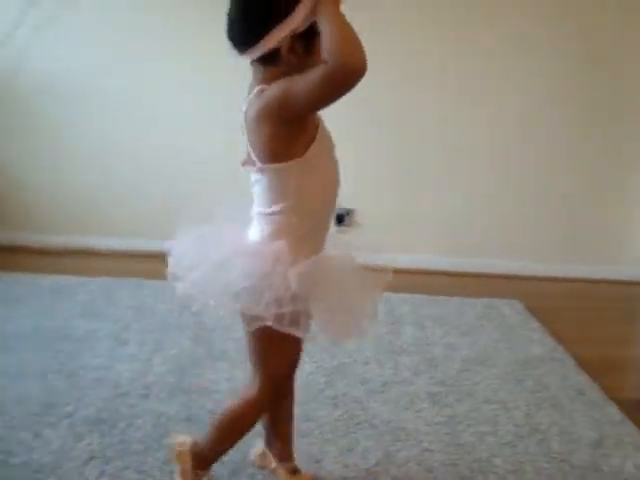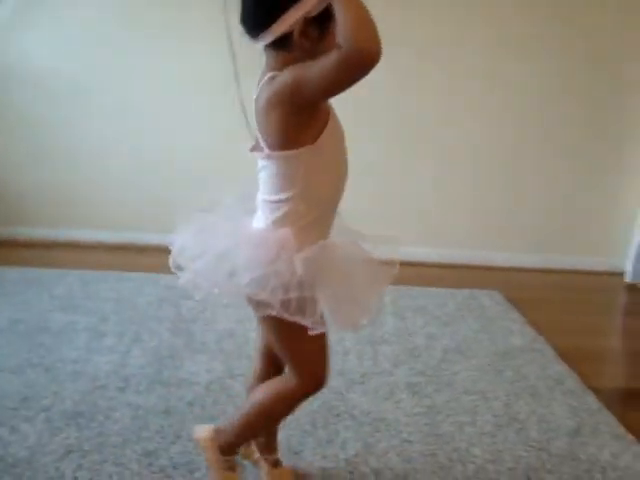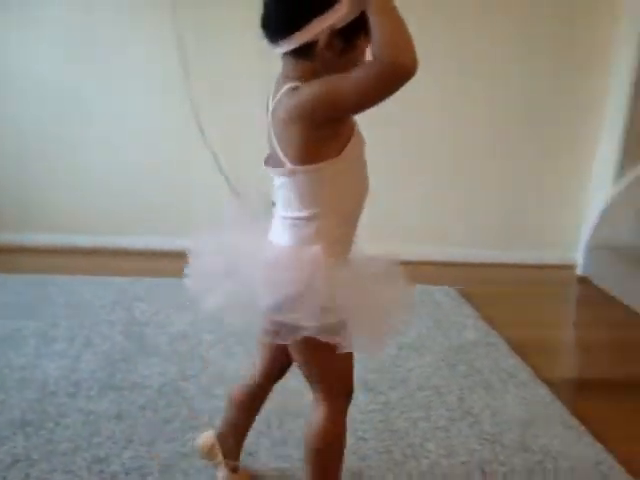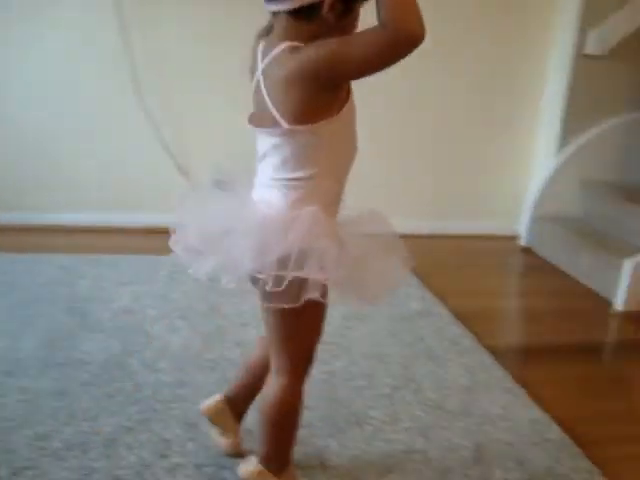
dt=0.2s
person 1, frame 1
left shoulder: (272, 93)
right shoulder: (280, 102)
right elbow: (350, 66)
left hip: (285, 263)
right hip: (275, 271)
left knee: (281, 373)
right knee: (270, 385)
person 1, frame 2
left shoulder: (284, 81)
right shoulder: (290, 89)
right elbow: (363, 52)
left hip: (289, 254)
right hip: (282, 261)
left knee: (275, 364)
right knee: (308, 377)
person 1, frame 3
left shoulder: (291, 88)
right shoulder: (313, 103)
right elbow: (399, 64)
left hip: (292, 269)
right hip: (306, 279)
left knee: (268, 371)
right knee: (334, 395)
person 1, frame 4
left shoulder: (269, 46)
right shoulder: (313, 64)
left hip: (273, 228)
right hip: (292, 237)
left knee: (284, 353)
right knee: (290, 366)
left ankle: (229, 405)
